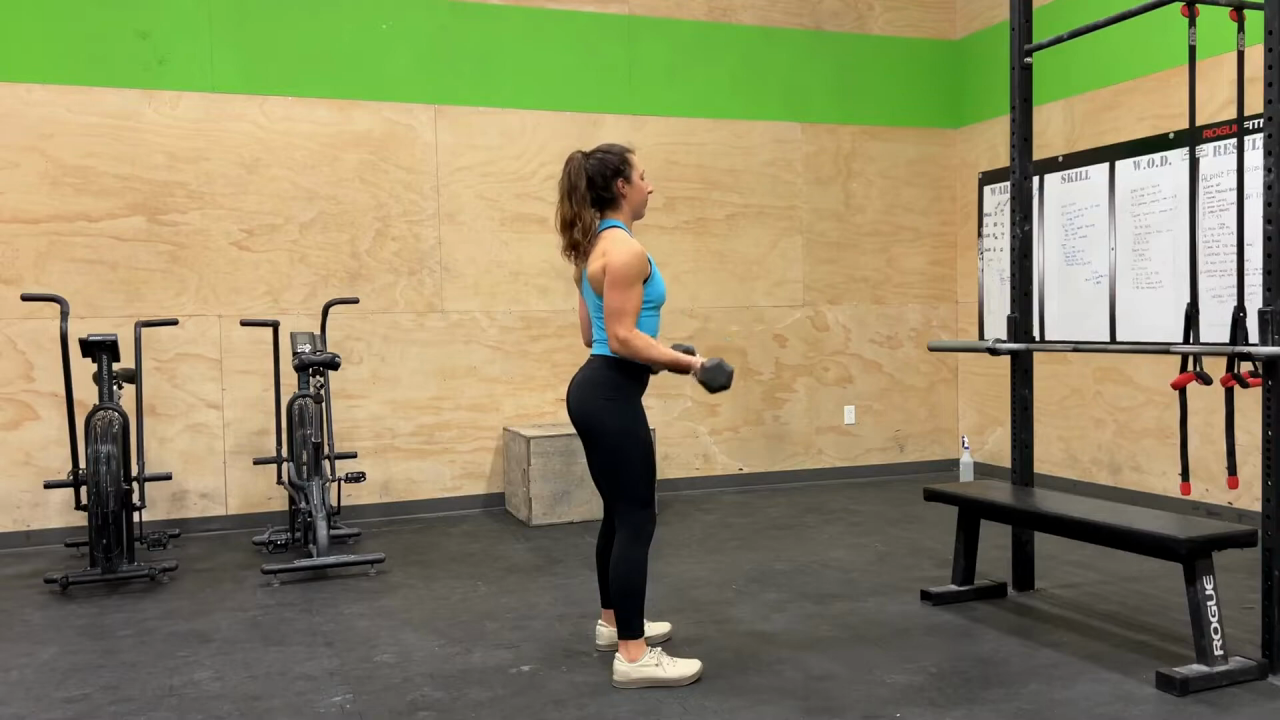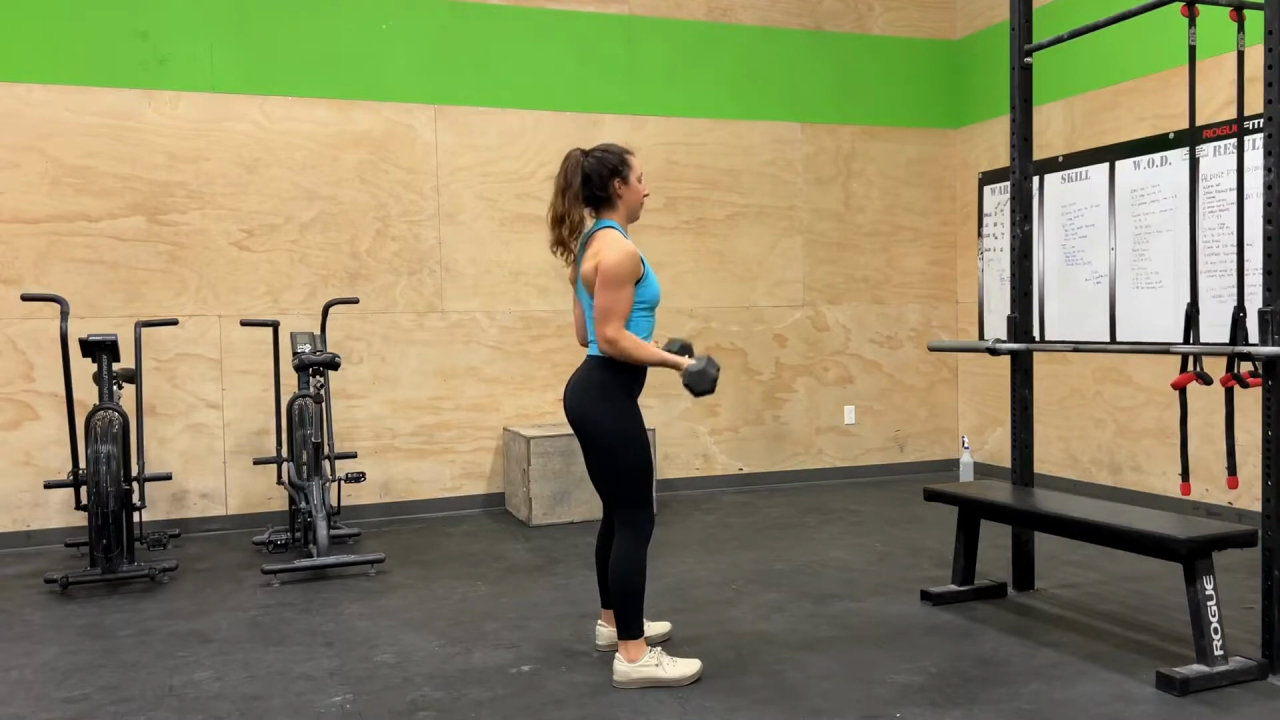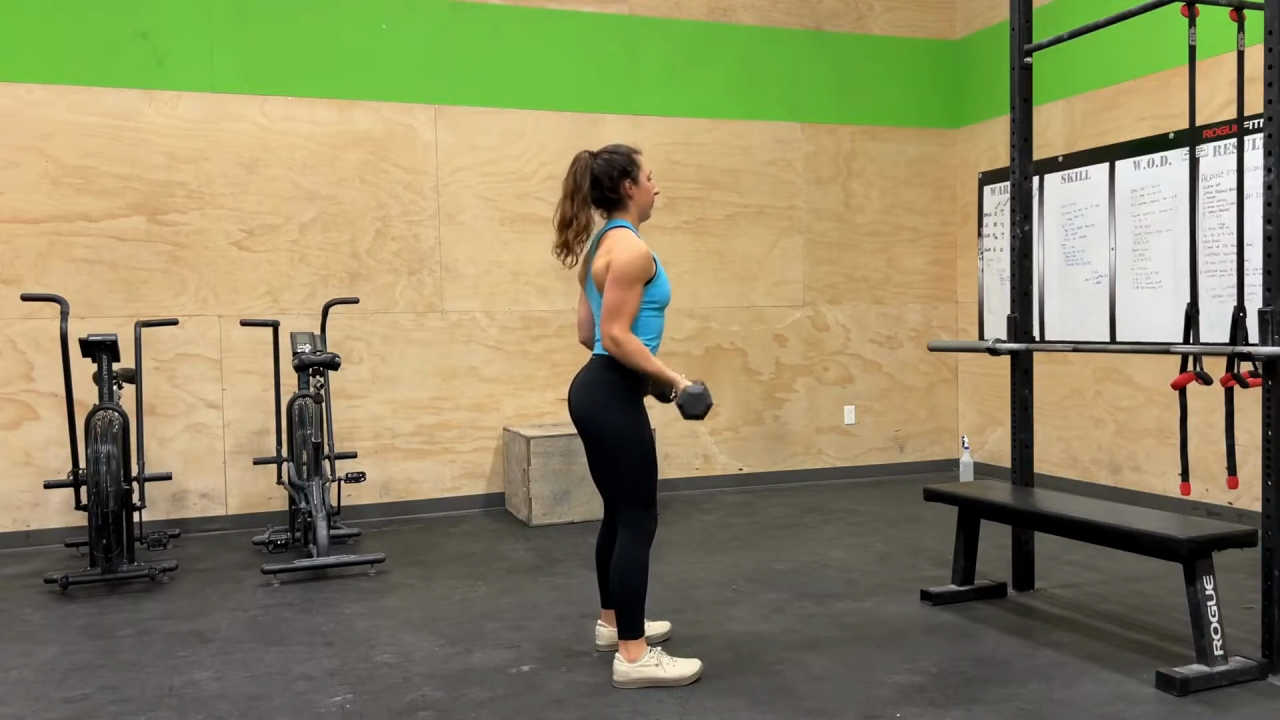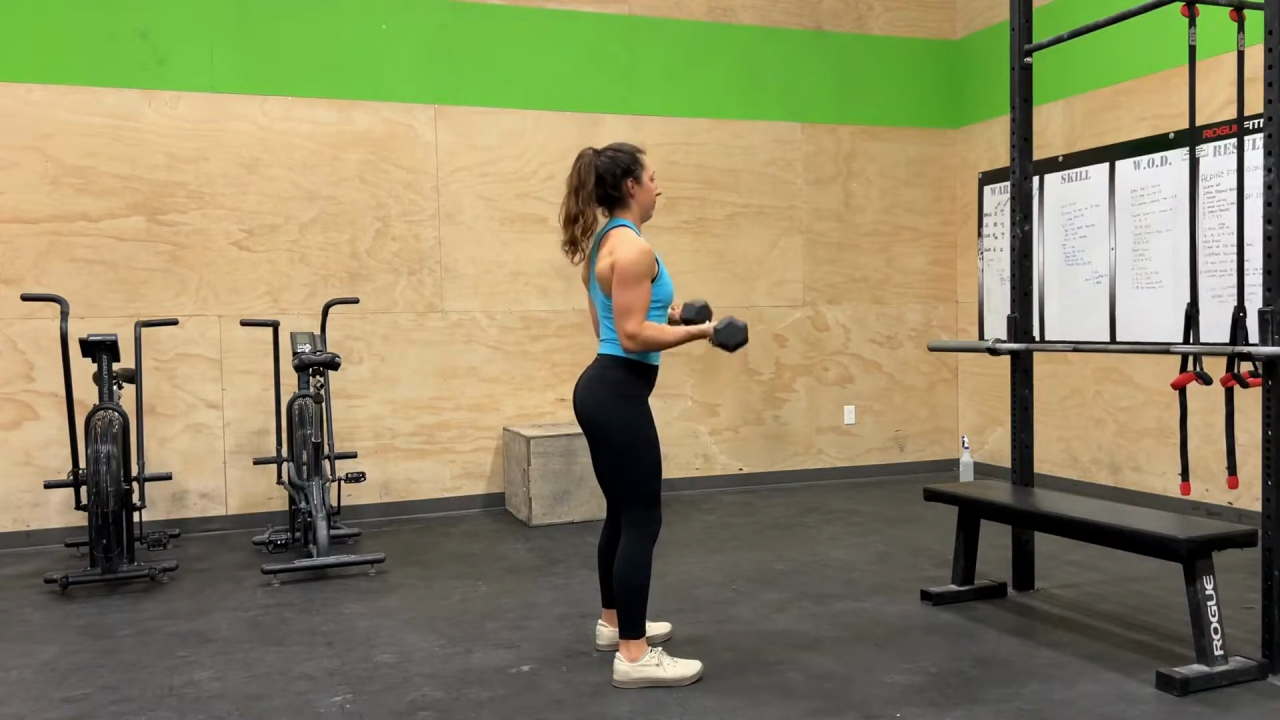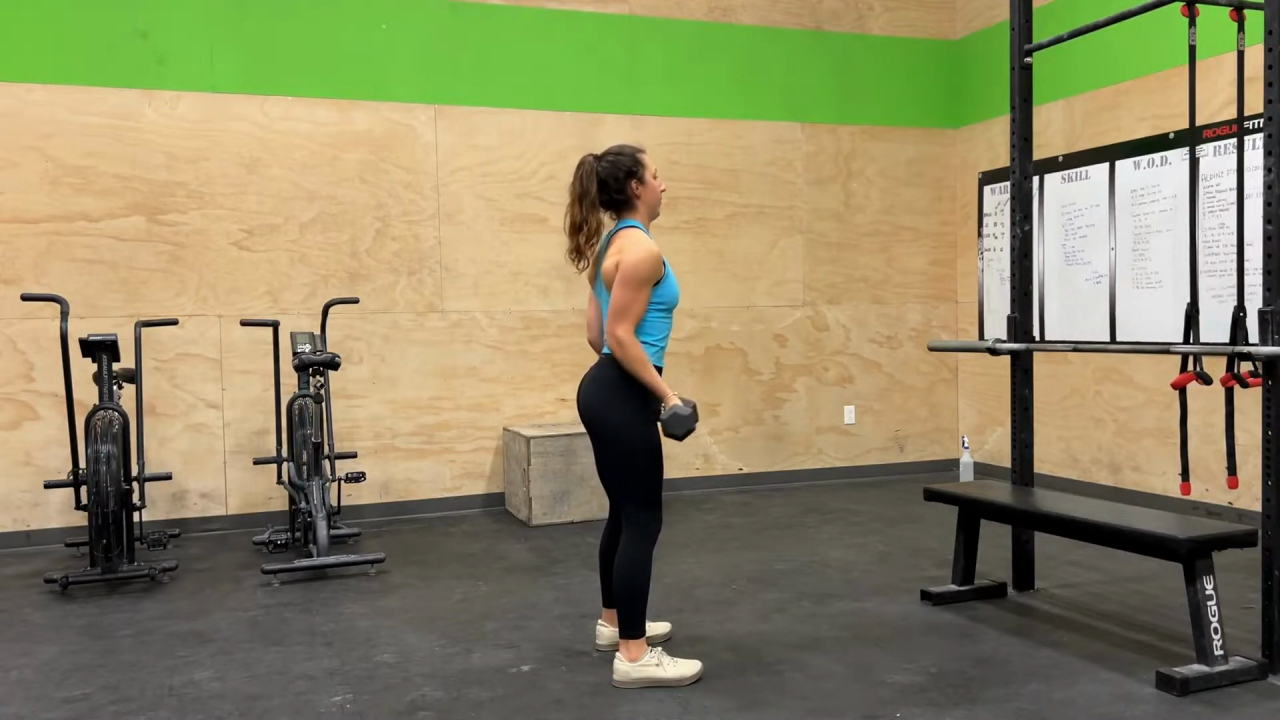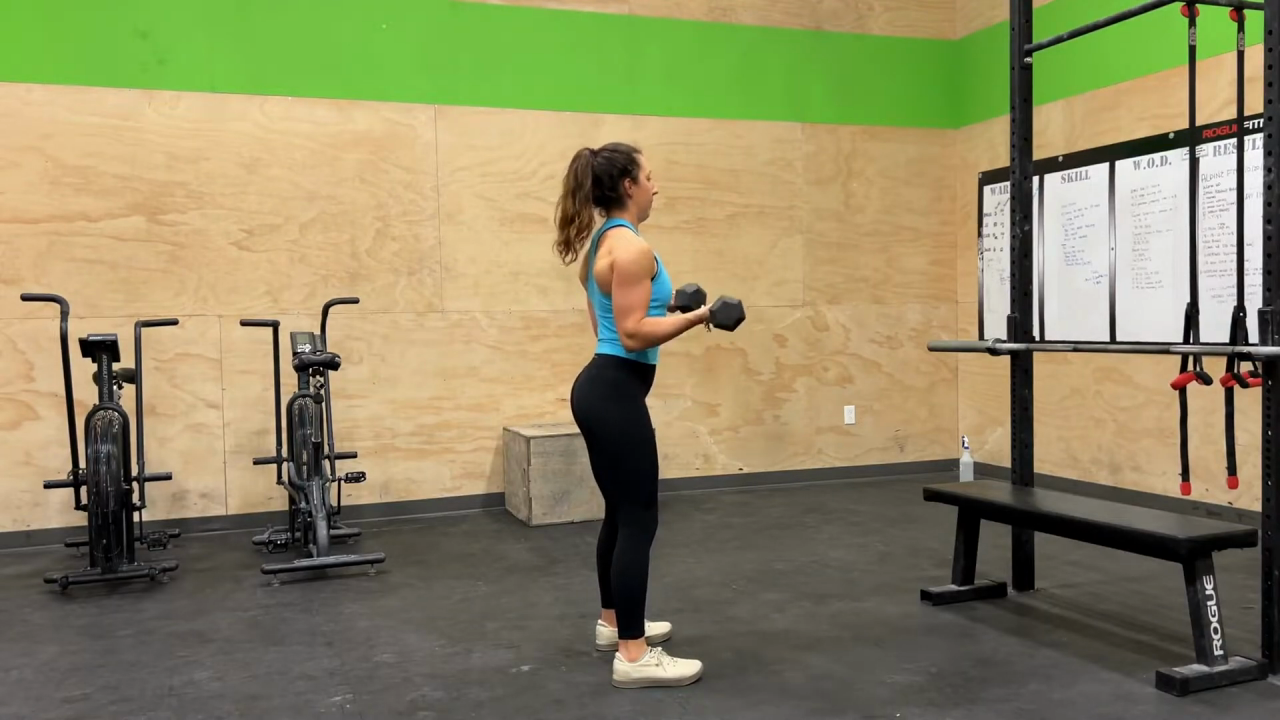
dt=0.7s
person 1, frame 1
left shoulder: (595, 245)
right shoulder: (625, 249)
right elbow: (623, 339)
left wrist: (664, 352)
right wrist: (688, 362)
left hip: (594, 388)
right hip: (612, 395)
left knee: (619, 514)
right knee: (636, 520)
left ankle: (613, 621)
right ankle: (633, 655)
person 1, frame 2
left shoulder: (593, 244)
right shoulder: (617, 249)
right elbow: (610, 339)
left wrist: (649, 345)
right wrist: (675, 360)
left hip: (594, 389)
right hip: (607, 397)
left knee: (618, 515)
right knee: (635, 521)
left ankle: (613, 622)
right ankle: (633, 656)
person 1, frame 3
left shoulder: (601, 244)
right shoulder: (630, 248)
right elbow: (616, 337)
left wrist: (652, 368)
right wrist: (671, 378)
left hip: (595, 389)
right hip: (613, 397)
left knee: (619, 514)
right knee: (637, 521)
left ankle: (613, 622)
right ankle: (632, 655)
person 1, frame 4
left shoulder: (603, 243)
right shoulder: (631, 246)
right elbow: (633, 336)
left wrist: (667, 317)
right wrist: (700, 331)
left hip: (601, 387)
right hip: (618, 394)
left knee: (622, 513)
right knee: (641, 521)
left ankle: (614, 622)
right ankle: (634, 656)
person 1, frame 5
left shoulder: (611, 245)
right shoulder: (641, 249)
right elbow: (621, 337)
right wrist: (665, 393)
left hip: (603, 389)
right hip: (621, 398)
left knee: (624, 513)
right knee: (642, 521)
left ankle: (613, 622)
right ankle: (634, 655)
person 1, frame 6
left shoulder: (602, 243)
right shoulder: (631, 247)
right elbow: (633, 334)
left wrist: (669, 313)
right wrist: (698, 317)
left hip: (599, 387)
right hip: (617, 393)
left knee: (621, 513)
right knee: (638, 520)
left ankle: (614, 622)
right ankle: (634, 656)
